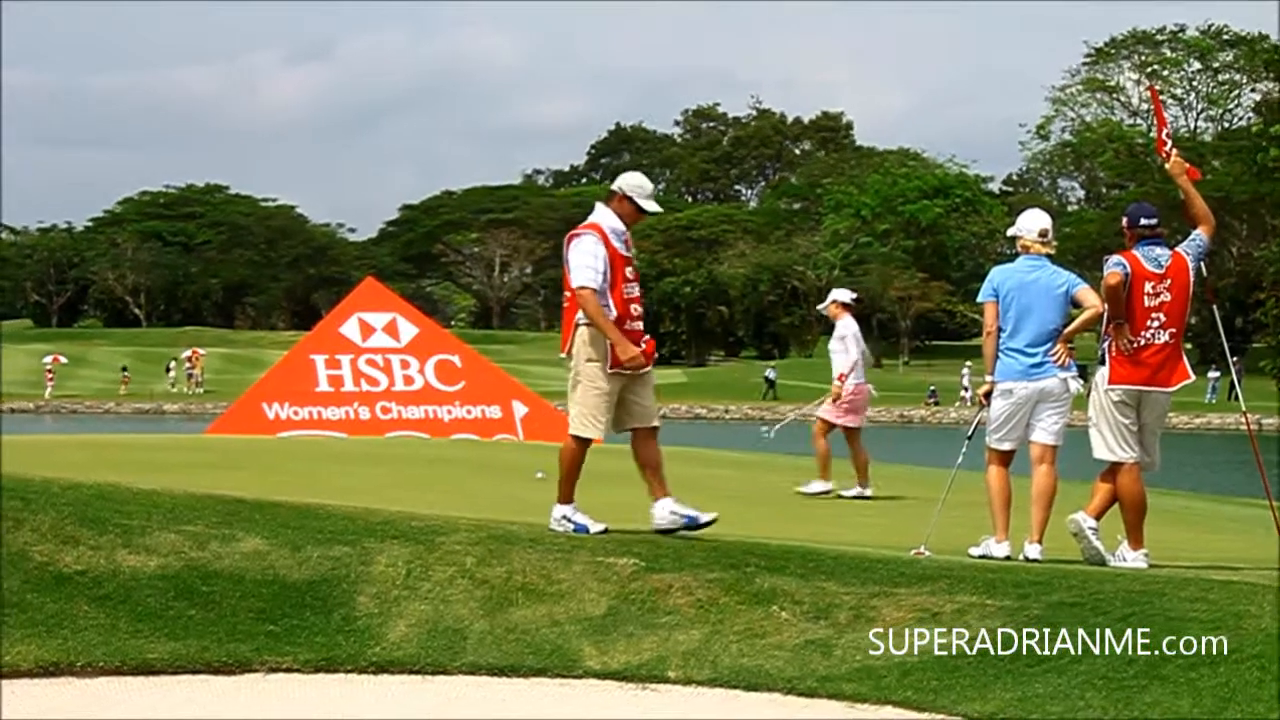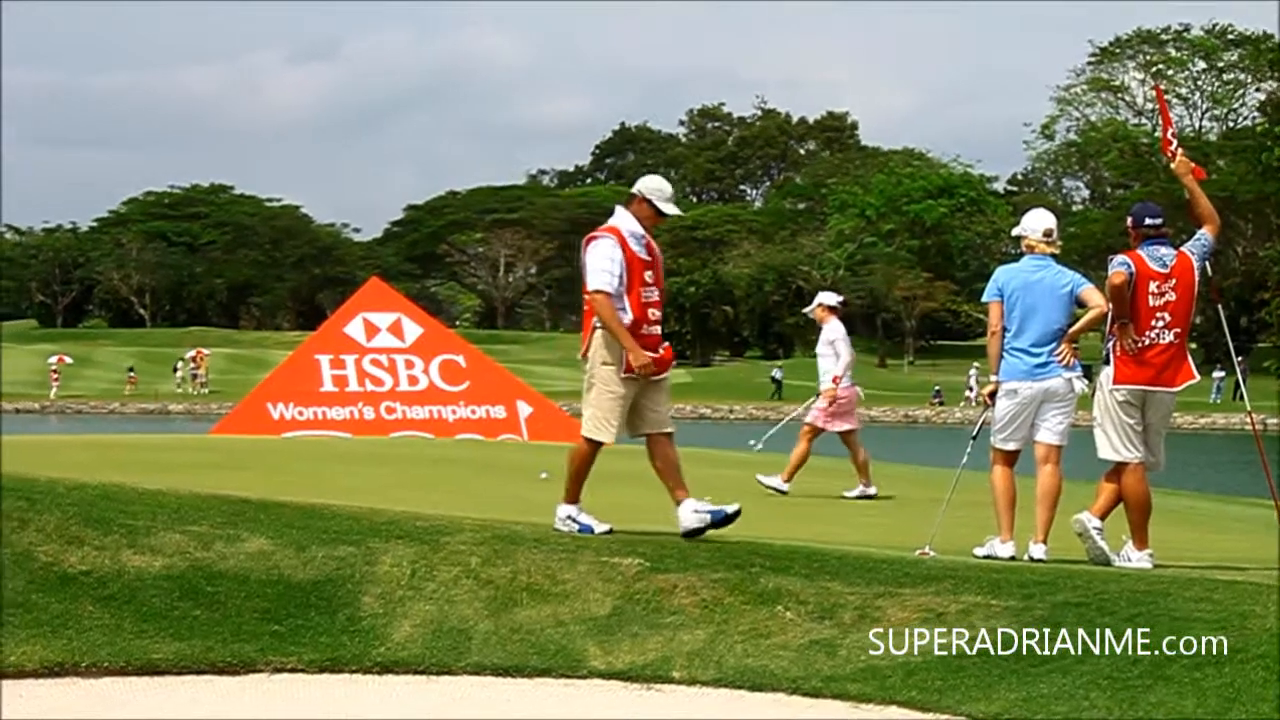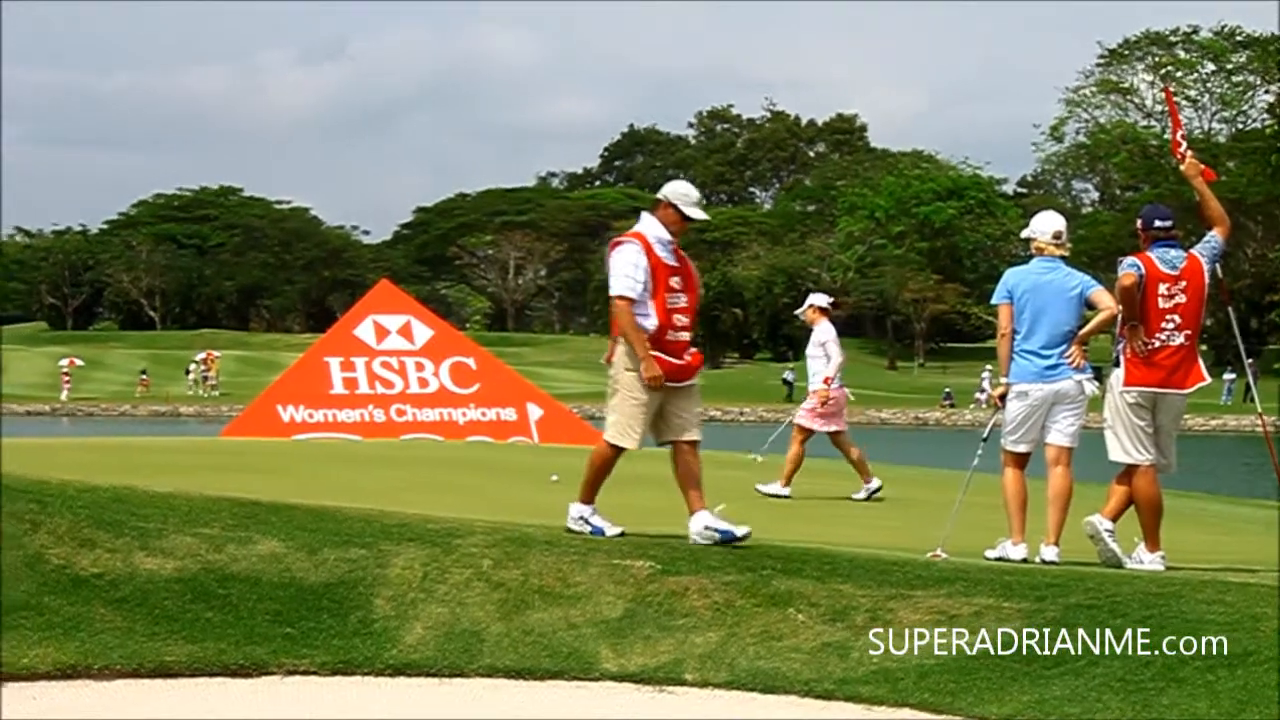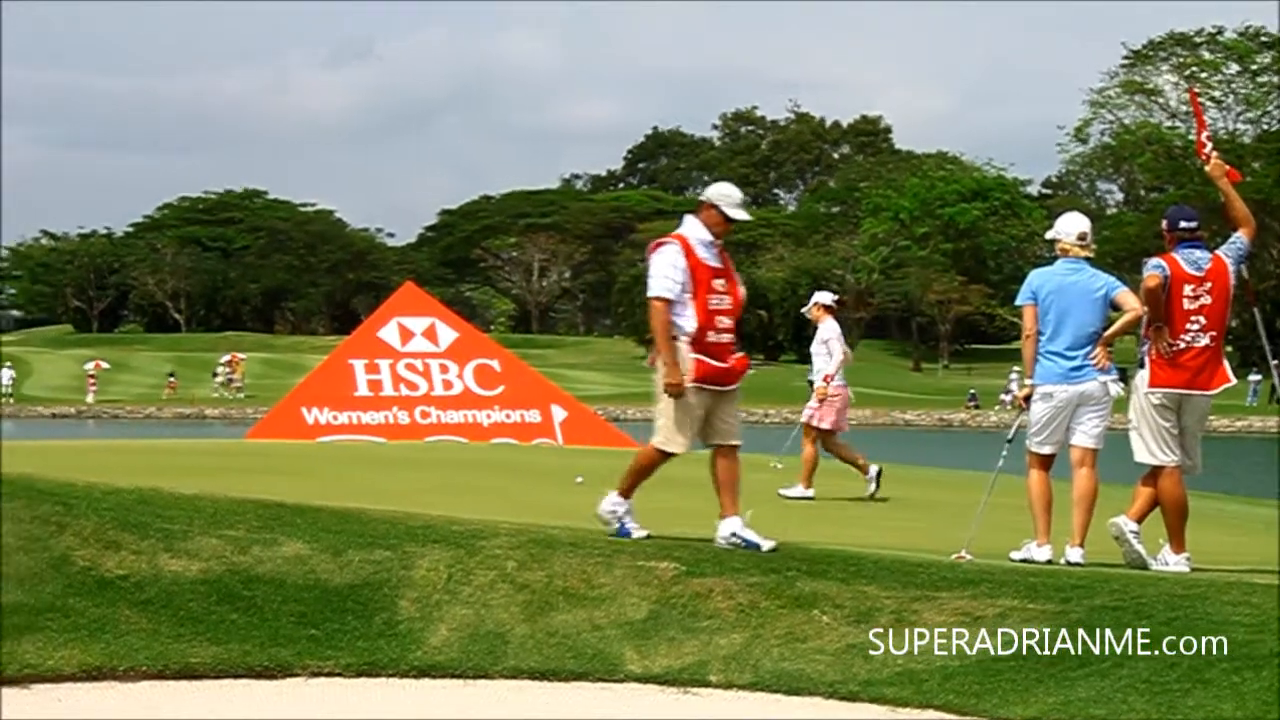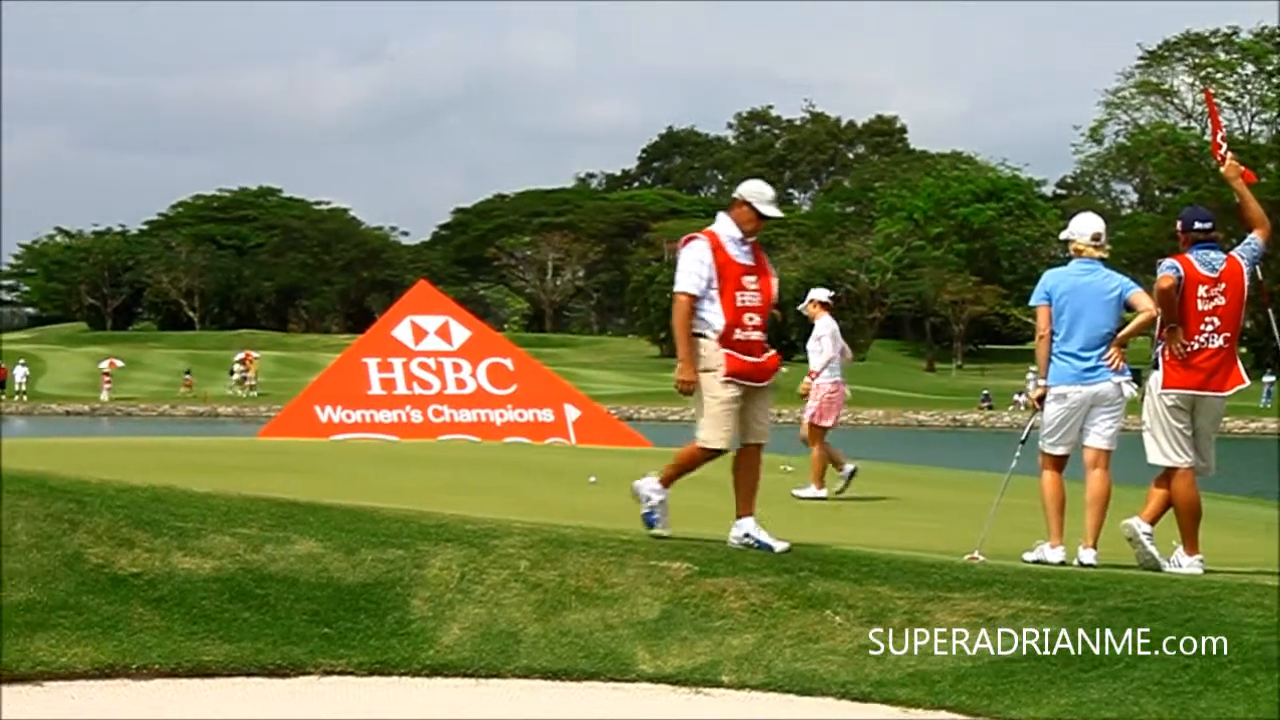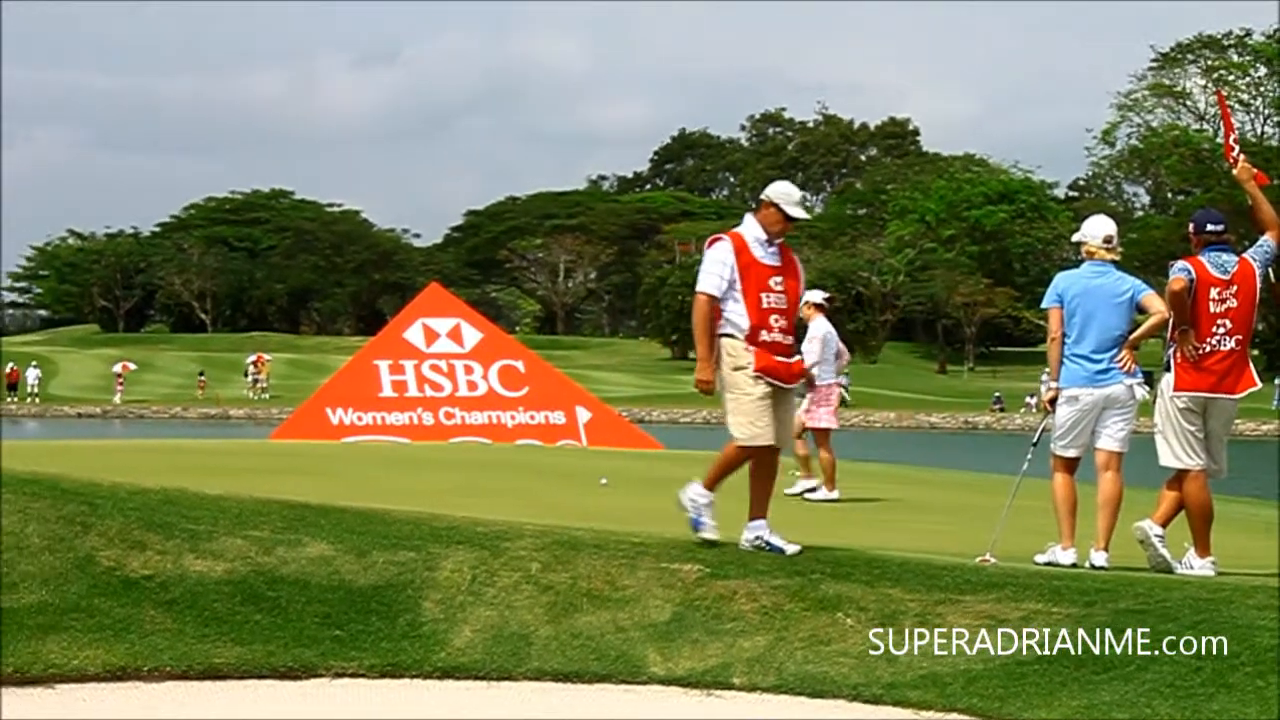
dt=0.1s
person 1, frame 1
left shoulder: (1123, 261)
right shoulder: (1184, 260)
left elbow: (1112, 283)
right elbow: (1207, 225)
left wrist: (1118, 322)
right wrist: (1181, 178)
left hip: (1120, 374)
right hip: (1163, 379)
left knee: (1125, 461)
right knee: (1133, 460)
left ankle: (1136, 550)
right ankle: (1091, 517)
person 1, frame 2
left shoulder: (1127, 261)
right shoulder: (1189, 260)
left elbow: (1116, 283)
right elbow: (1212, 224)
left wrist: (1123, 323)
right wrist: (1186, 177)
left hip: (1125, 374)
right hip: (1167, 379)
left knee: (1130, 461)
right knee: (1137, 460)
left ankle: (1140, 550)
right ankle: (1096, 516)
person 1, frame 3
left shoulder: (1137, 263)
right shoulder: (1199, 261)
left elbow: (1125, 285)
right elbow: (1222, 226)
left wrist: (1133, 324)
right wrist: (1196, 179)
left hip: (1135, 376)
right hip: (1178, 380)
left knee: (1141, 463)
right knee: (1149, 462)
left ankle: (1152, 552)
right ankle: (1107, 519)
person 1, frame 4
left shoulder: (1162, 264)
right shoulder: (1224, 263)
left elbow: (1150, 286)
right elbow: (1247, 227)
left wrist: (1157, 325)
right wrist: (1221, 180)
left hip: (1160, 377)
right hip: (1203, 381)
left knee: (1167, 465)
right knee: (1173, 463)
left ankle: (1177, 554)
right ankle: (1132, 520)
person 1, frame 5
left shoulder: (1176, 265)
right shoulder: (1239, 264)
left elbow: (1164, 285)
right elbow: (1262, 228)
left wrist: (1172, 326)
right wrist: (1236, 181)
left hip: (1174, 379)
right hip: (1217, 383)
left knee: (1180, 466)
right knee: (1188, 465)
left ankle: (1191, 555)
right ankle: (1145, 521)
person 1, frame 6
left shoulder: (1188, 267)
left elbow: (1176, 288)
left wrist: (1184, 329)
left hip: (1186, 381)
right hip: (1229, 385)
left knee: (1193, 468)
right knee: (1199, 467)
left ankle: (1203, 558)
right ankle: (1157, 523)
person 2, frame 1
left shoulder: (623, 239)
right shoulder: (590, 238)
right elbow: (585, 298)
right wrist: (621, 343)
left hip: (630, 349)
right hip: (600, 346)
left knee: (645, 427)
right knee: (583, 431)
left ankle: (664, 508)
right ankle: (563, 509)
person 2, frame 2
left shoulder: (647, 245)
right shoulder: (607, 241)
right elbow: (600, 302)
right wrist: (632, 349)
left hip: (647, 352)
right hip: (616, 350)
left knee: (660, 432)
right knee: (595, 433)
left ankle: (688, 509)
right ankle: (568, 510)
person 2, frame 3
left shoulder: (675, 251)
right shoulder: (633, 248)
right elbow: (621, 309)
right wrist: (645, 359)
left hip: (677, 360)
right hip: (645, 359)
left knee: (686, 439)
right knee: (621, 437)
left ankle: (702, 520)
right ankle: (582, 510)
person 2, frame 4
left shoulder: (721, 254)
right shoulder: (673, 249)
right elbow: (658, 310)
left wrist: (730, 361)
right wrist: (672, 365)
left hip: (720, 363)
right hip: (686, 360)
left knee: (726, 443)
right knee: (669, 442)
left ankle: (730, 524)
right ankle: (616, 502)
person 2, frame 5
left shoulder: (757, 255)
right shoulder: (702, 247)
right elbow: (682, 305)
left wrist: (767, 359)
right wrist: (685, 362)
left hip: (751, 361)
right hip: (716, 355)
left knee: (752, 443)
right knee: (714, 442)
left ankle: (745, 525)
right ankle: (655, 487)
person 2, frame 6
left shoulder: (786, 256)
right shoulder: (728, 247)
right elbow: (703, 305)
left wrist: (798, 361)
right wrist: (704, 362)
left hip: (777, 361)
right hip: (742, 355)
left knee: (772, 446)
right knee: (754, 440)
left ankle: (756, 528)
right ankle: (701, 492)
person 3, frame 1
left shoulder: (999, 275)
right shoulder: (1064, 278)
left elbow: (990, 331)
right elbow: (1096, 307)
left wrist: (988, 378)
right wrist: (1065, 336)
left hip: (1011, 379)
right hip: (1054, 378)
left knee: (997, 460)
right knee: (1044, 461)
left ankle: (1000, 541)
right ankle: (1034, 544)
person 3, frame 2
left shoulder: (1004, 275)
right shoulder: (1069, 278)
left elbow: (995, 330)
right elbow: (1101, 306)
left wrist: (993, 377)
right wrist: (1070, 336)
left hip: (1016, 378)
right hip: (1059, 378)
left knee: (1002, 460)
right knee: (1049, 460)
left ankle: (1005, 541)
right ankle: (1040, 544)
person 3, frame 3
left shoulder: (1013, 277)
right shoulder: (1078, 280)
left elbow: (1005, 332)
right elbow: (1110, 308)
left wrist: (1003, 380)
right wrist: (1080, 339)
left hip: (1026, 381)
right hip: (1069, 381)
left knee: (1013, 462)
right knee: (1059, 462)
left ankle: (1016, 543)
right ankle: (1051, 545)
person 3, frame 4
left shoulder: (1038, 278)
right shoulder: (1103, 281)
left elbow: (1030, 333)
right elbow: (1136, 309)
left wrist: (1028, 381)
right wrist: (1105, 340)
left hip: (1051, 382)
right hip: (1094, 382)
left knee: (1038, 463)
right knee: (1085, 463)
left ankle: (1041, 544)
right ankle: (1076, 547)
person 3, frame 5
left shoulder: (1052, 279)
right shoulder: (1117, 281)
left elbow: (1043, 334)
right elbow: (1149, 310)
left wrist: (1041, 381)
right wrist: (1119, 341)
left hip: (1065, 383)
right hip: (1108, 383)
left knee: (1051, 465)
right knee: (1098, 465)
left ankle: (1054, 546)
right ankle: (1089, 548)
person 3, frame 6
left shoulder: (1063, 281)
right shoulder: (1129, 284)
left elbow: (1055, 336)
right elbow: (1161, 312)
left wrist: (1053, 383)
right wrist: (1130, 343)
left hip: (1077, 386)
right hip: (1119, 385)
left knee: (1063, 467)
right knee: (1109, 467)
left ankle: (1066, 548)
right ankle: (1100, 551)
person 4, frame 1
left shoulder: (845, 325)
right shoulder: (848, 325)
left elbow: (854, 356)
right elbow: (865, 353)
left wrist: (839, 381)
left hip: (848, 390)
right hip: (855, 388)
left knee: (819, 432)
right knee: (853, 441)
left ankle: (824, 480)
right ankle: (863, 486)
person 4, frame 2
left shoulder: (833, 329)
right shoulder: (834, 328)
left elbow: (847, 358)
right elbow: (849, 357)
left wrist: (833, 385)
left hip: (836, 392)
right hip: (840, 392)
left knee: (805, 436)
right knee: (851, 442)
left ankle: (784, 480)
right ankle: (866, 485)
person 4, frame 3
left shoulder: (824, 330)
right shoulder: (824, 330)
left elbow: (838, 359)
right elbow: (838, 357)
left wrist: (825, 385)
left hip: (825, 393)
right hip: (828, 393)
left knee: (797, 439)
right knee: (842, 443)
left ankle: (783, 486)
right ankle: (870, 481)
person 4, frame 4
left shoulder: (827, 328)
right shoulder: (829, 328)
left elbow: (839, 356)
right elbow: (846, 354)
left wrist: (825, 382)
left hip: (829, 392)
right hip: (831, 392)
left knee: (809, 438)
right knee: (829, 443)
left ankle: (805, 487)
right ankle: (868, 470)
person 4, frame 5
left shoulder: (824, 325)
right shoulder: (830, 325)
left elbow: (829, 355)
right elbow: (847, 353)
left wrist: (809, 377)
left hip: (826, 388)
right hip: (826, 387)
left knee: (815, 439)
right knee: (808, 435)
left ankle: (818, 487)
right ankle: (844, 468)
person 4, frame 6
left shoulder: (817, 326)
right shoulder: (827, 327)
left elbow: (815, 357)
right elbow: (844, 357)
left hip: (821, 389)
right hip: (821, 389)
left knee: (821, 443)
right knee: (796, 433)
left ankle: (830, 490)
right ankle: (806, 479)
